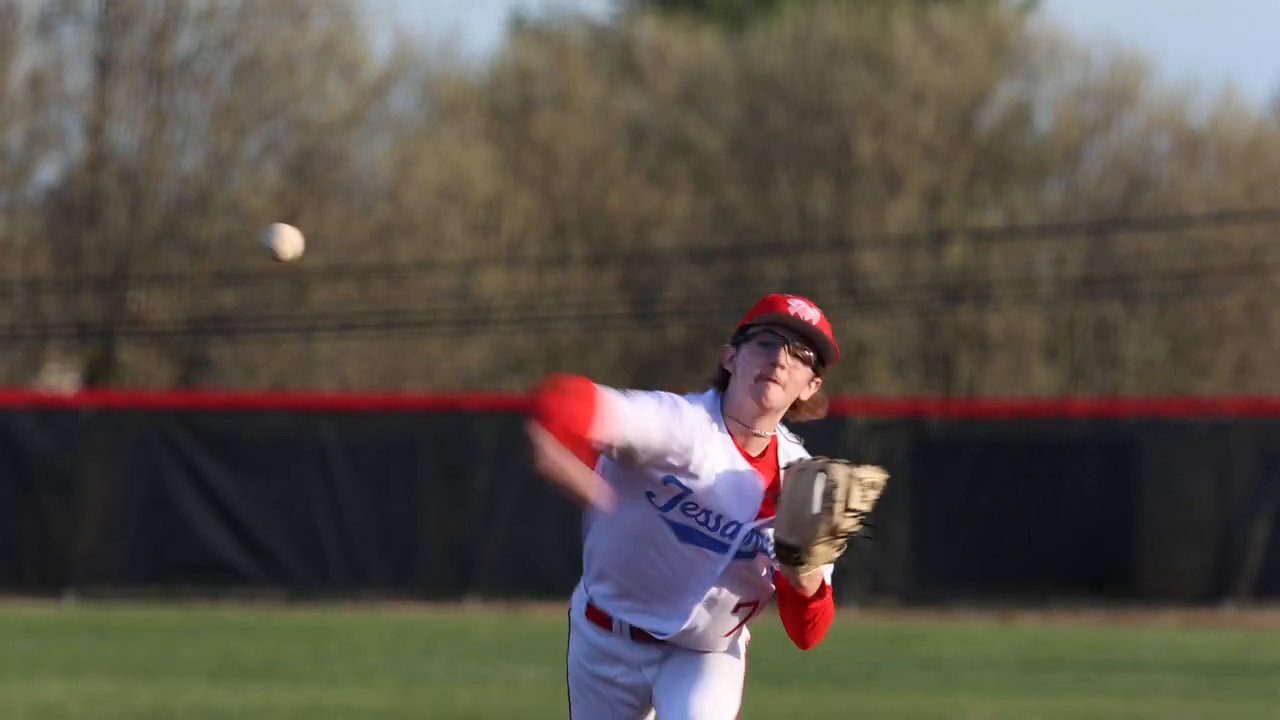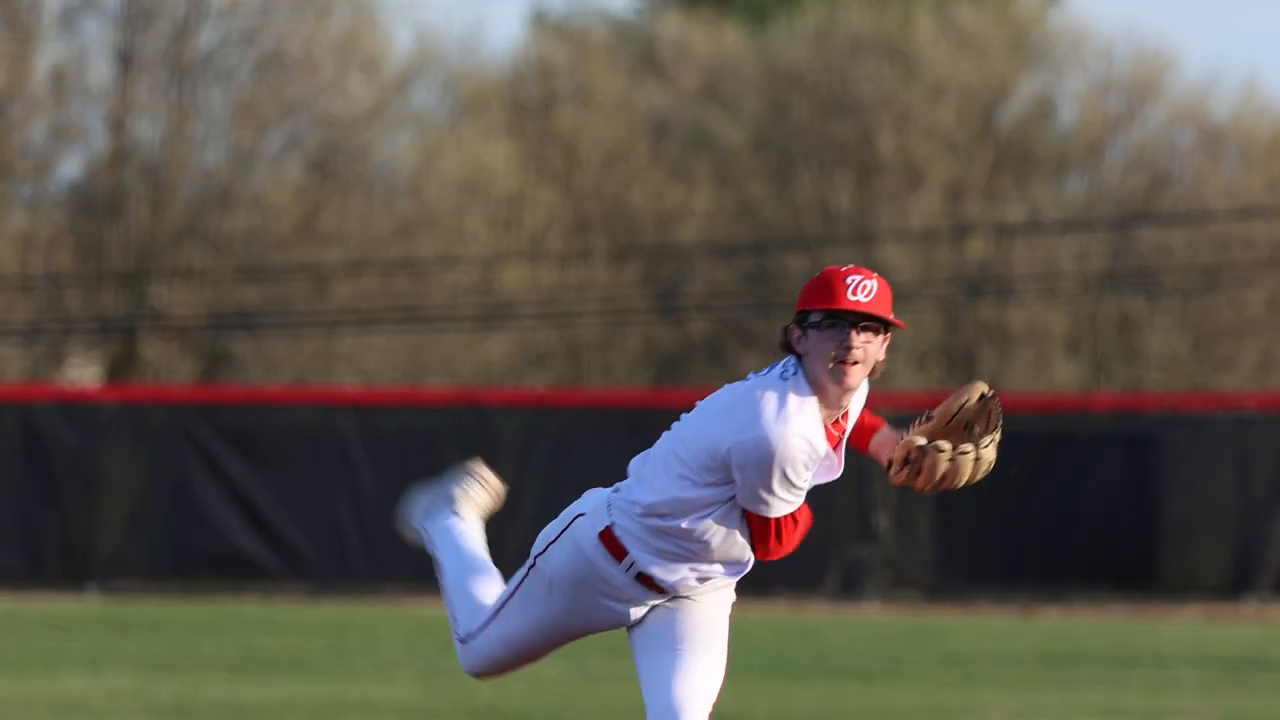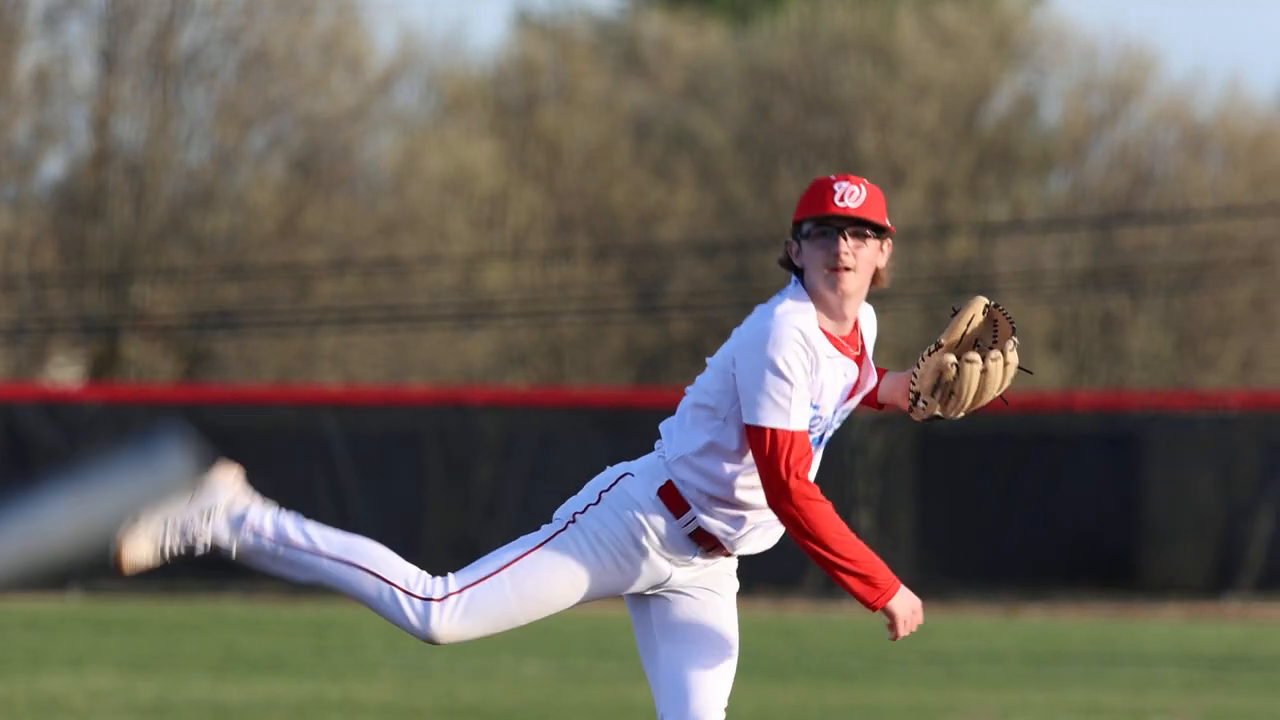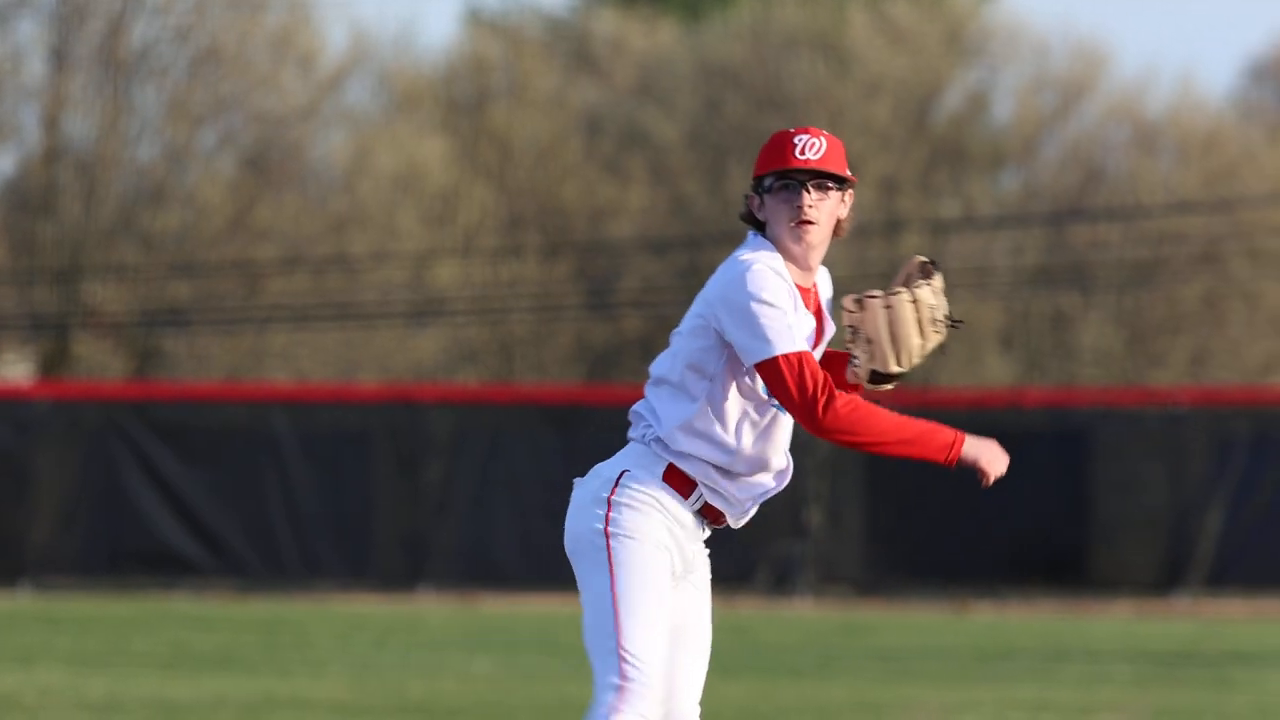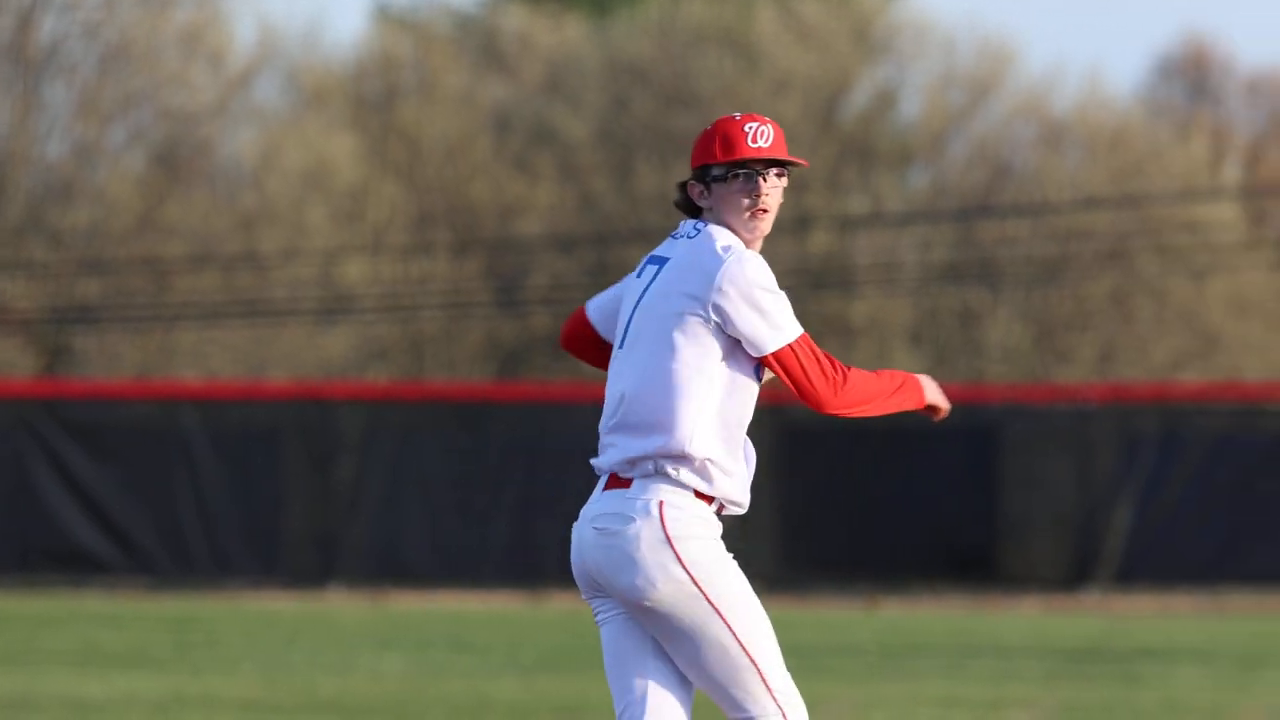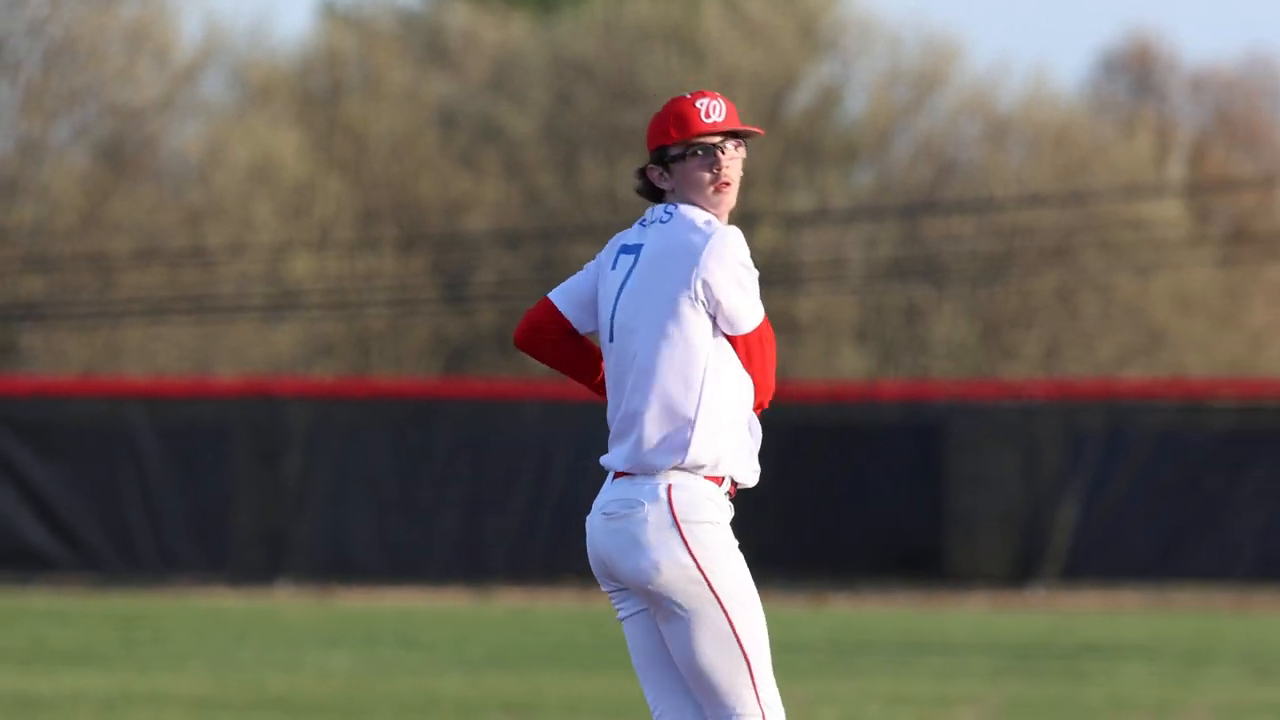
dt=0.2s
person 1, frame 1
right shoulder: (672, 420)
left elbow: (808, 633)
right elbow: (555, 399)
left wrist: (809, 581)
right wrist: (571, 465)
left hip: (703, 659)
right hip: (606, 645)
person 1, frame 2
left shoulder: (848, 389)
right shoulder: (781, 426)
right elbow: (772, 541)
left wrist: (881, 438)
right wrist: (806, 502)
right hip: (608, 563)
right knee: (483, 650)
right ankle: (454, 511)
person 1, frame 3
left shoulder: (859, 321)
right shoulder: (784, 334)
right elbow: (787, 491)
left wrist: (876, 386)
right wrist: (881, 588)
left hip: (700, 569)
right hip: (636, 523)
right knee: (431, 609)
right ankle: (221, 518)
person 1, frame 4
left shoulder: (813, 285)
right shoulder: (751, 279)
right elbow: (815, 408)
left wrist: (844, 366)
right wrist: (959, 444)
left hip: (681, 535)
right hip: (635, 506)
person 1, frame 5
left shoulder: (669, 257)
right shoulder: (732, 266)
left elbow: (579, 334)
right elbow: (827, 388)
right wrist: (915, 386)
left hip: (607, 530)
right hip: (664, 531)
person 1, frame 6
left shoulder: (631, 248)
right shoulder: (712, 243)
left elbow: (534, 333)
right elbow: (756, 380)
right wrist: (728, 405)
left hip: (618, 518)
right hip: (677, 517)
